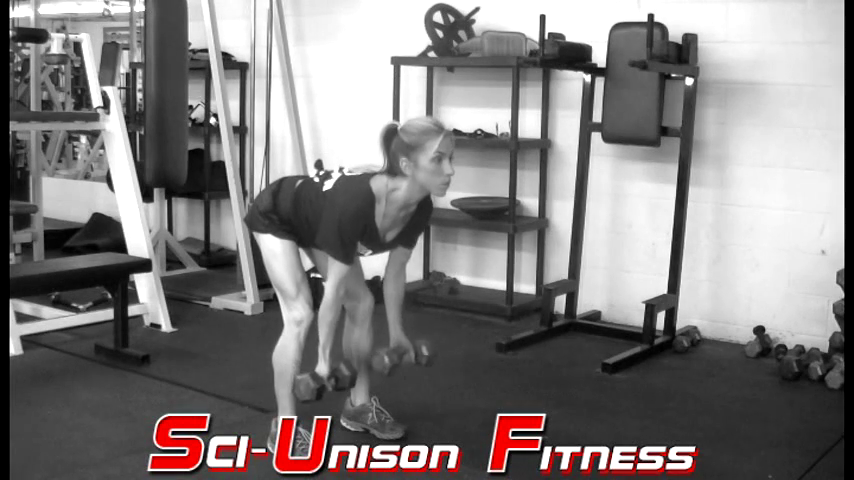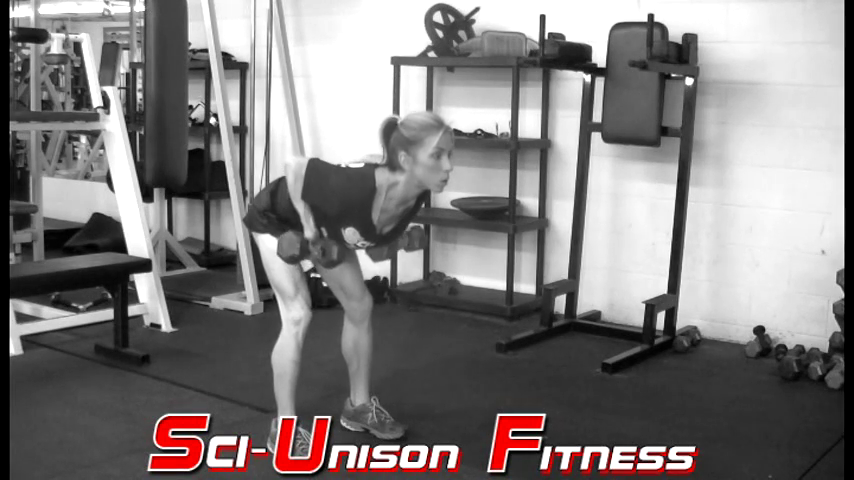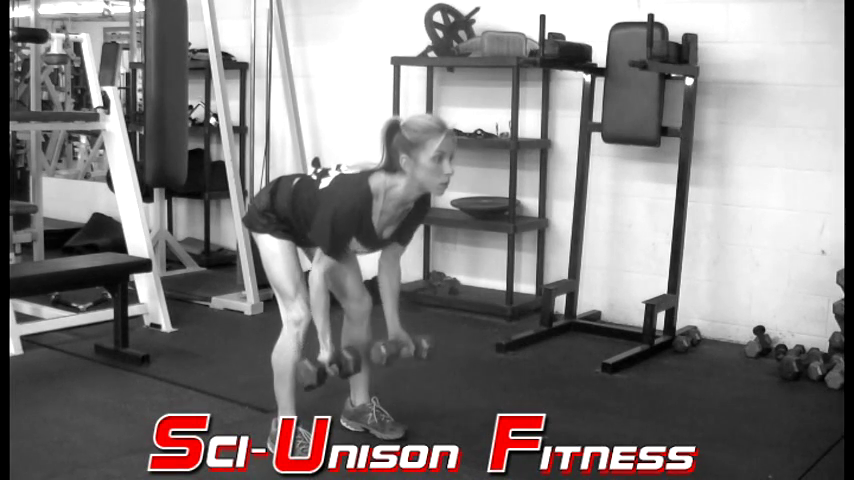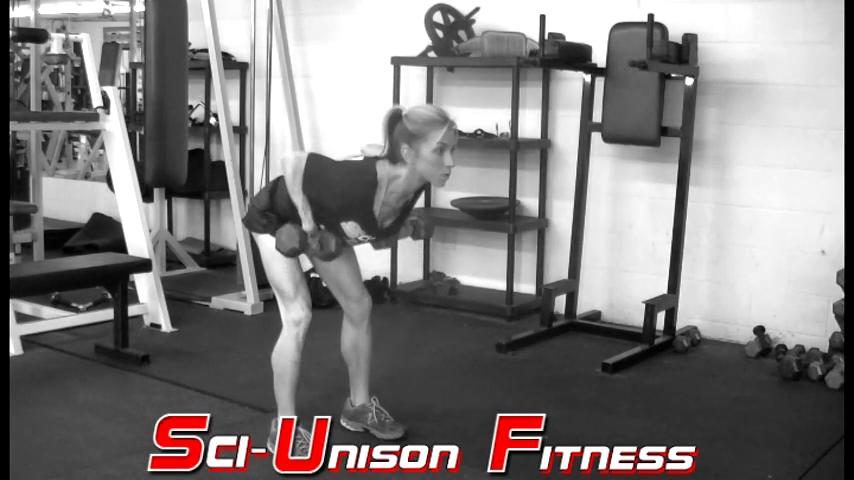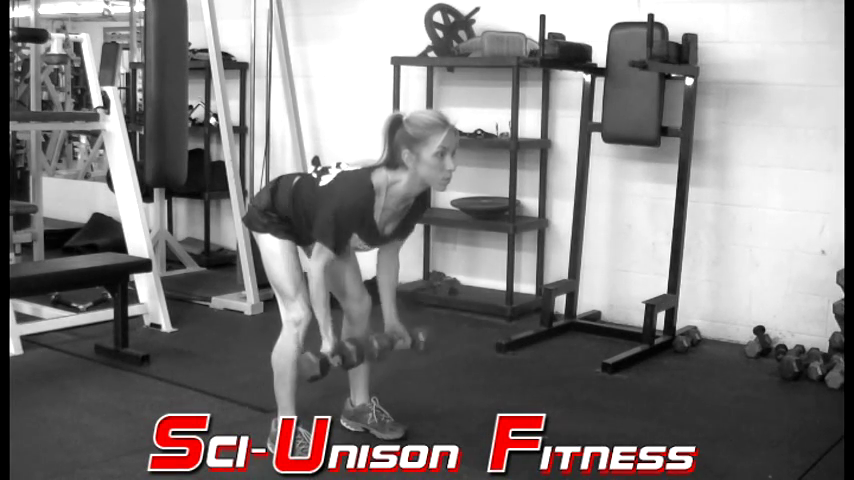
dt=1s
person 1, frame 1
left shoulder: (419, 208)
right shoulder: (356, 203)
left elbow: (395, 269)
right elbow: (335, 284)
left wrist: (396, 333)
right wrist: (324, 357)
left hip: (317, 221)
right hip: (276, 217)
left knee: (362, 305)
right knee: (300, 314)
left ankle: (359, 405)
person 1, frame 2
left shoulder: (416, 195)
right shoulder: (358, 187)
right elbow: (295, 167)
left wrist: (364, 231)
right wrist: (308, 224)
left hip: (325, 223)
right hip: (277, 216)
left knee: (360, 305)
right knee: (298, 315)
left ankle: (359, 406)
person 1, frame 3
left shoulder: (416, 203)
right shoulder: (353, 199)
left elbow: (389, 263)
right elbow: (321, 274)
left wrist: (393, 326)
right wrist: (325, 344)
left hip: (317, 222)
right hip: (274, 217)
left knee: (359, 305)
right knee: (298, 314)
left ankle: (359, 406)
person 1, frame 4
left shoulder: (415, 185)
right shoulder: (360, 179)
right elbow: (293, 163)
left wrist: (395, 224)
right wrist: (306, 220)
left hip: (325, 222)
right hip: (276, 216)
left knee: (358, 305)
right knee: (298, 314)
left ankle: (359, 406)
person 1, frame 5
left shoulder: (415, 199)
right shoulder: (355, 195)
left elbow: (387, 253)
right elbow: (320, 264)
left wrist: (390, 318)
right wrist: (327, 337)
left hip: (317, 220)
right hip: (276, 216)
left knee: (359, 304)
right knee: (298, 314)
left ankle: (359, 406)
right ankle: (283, 428)
